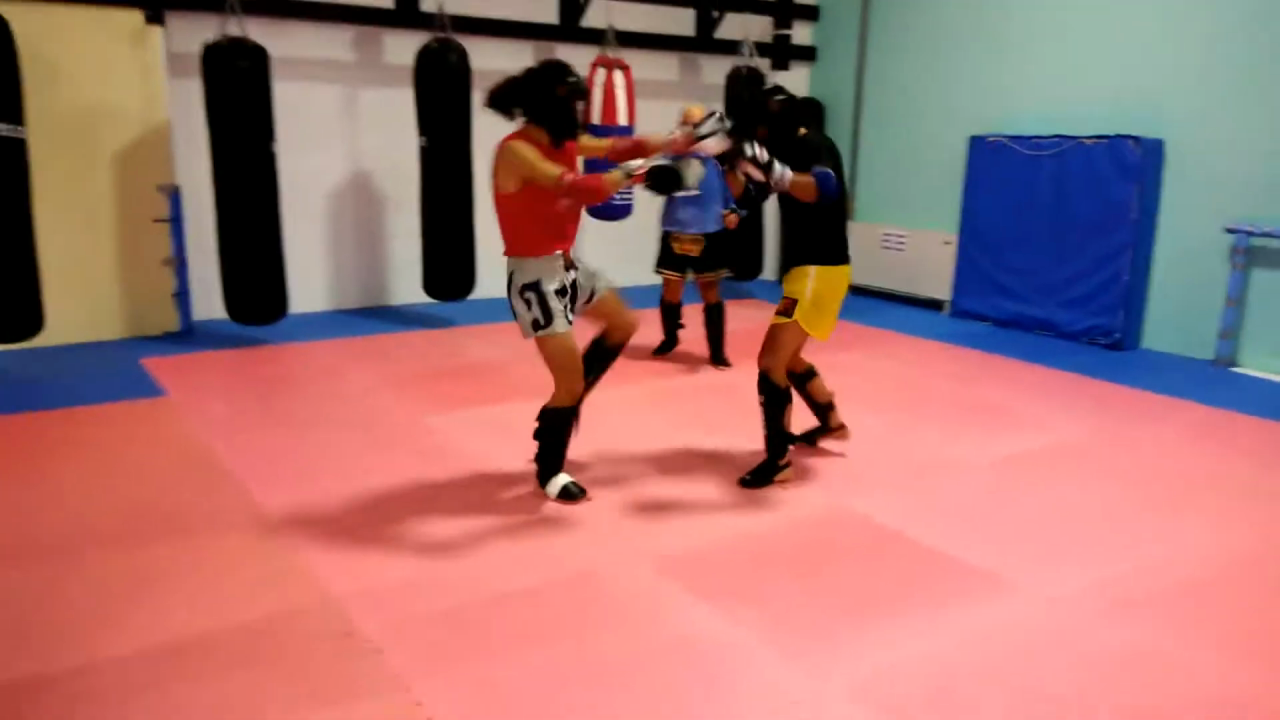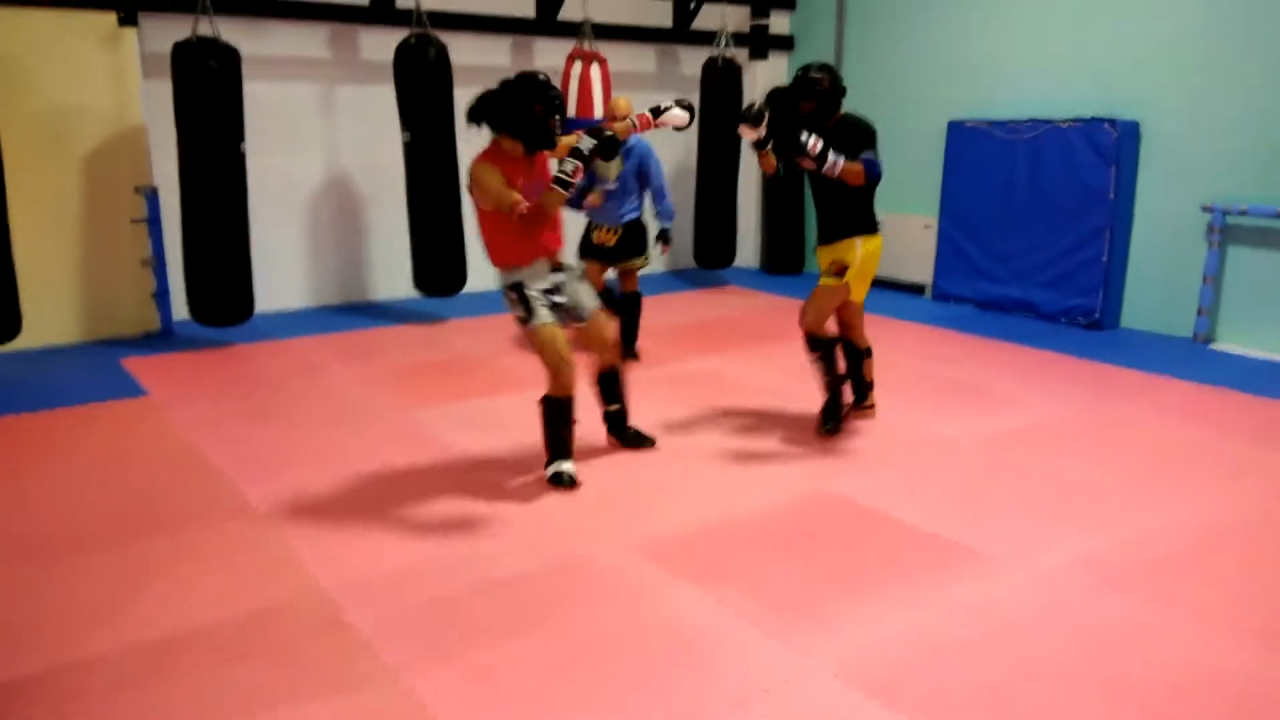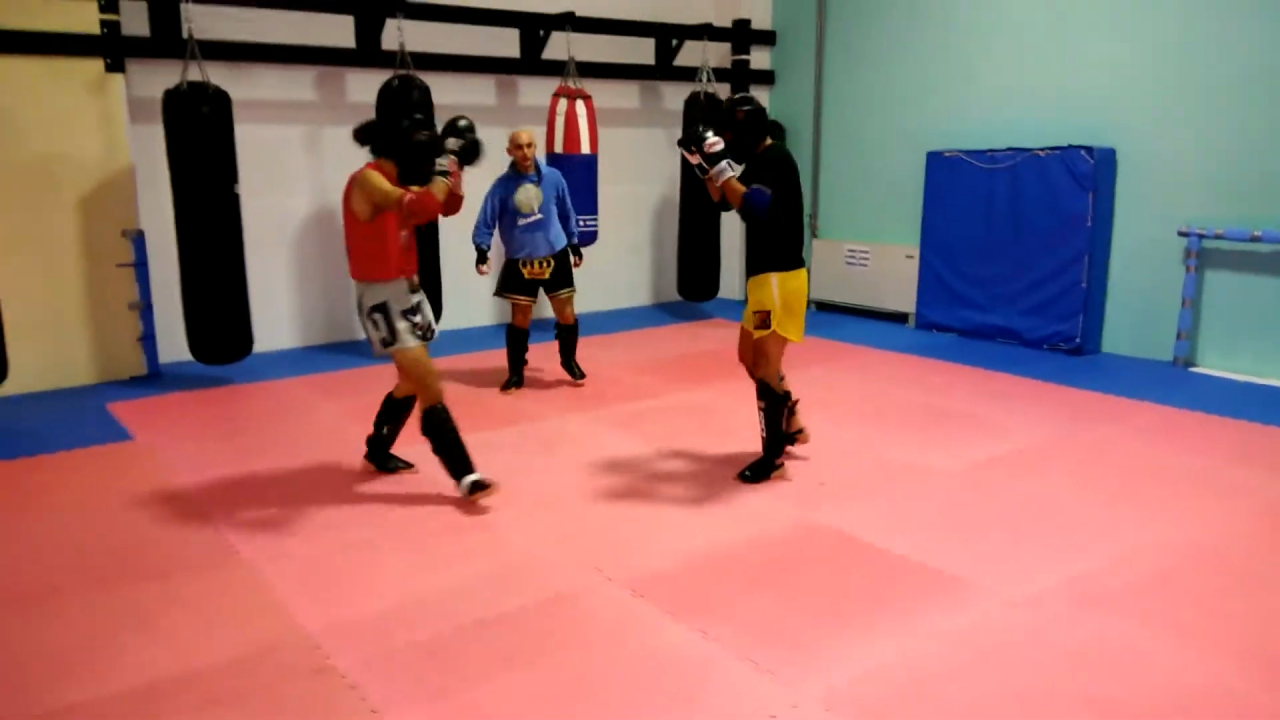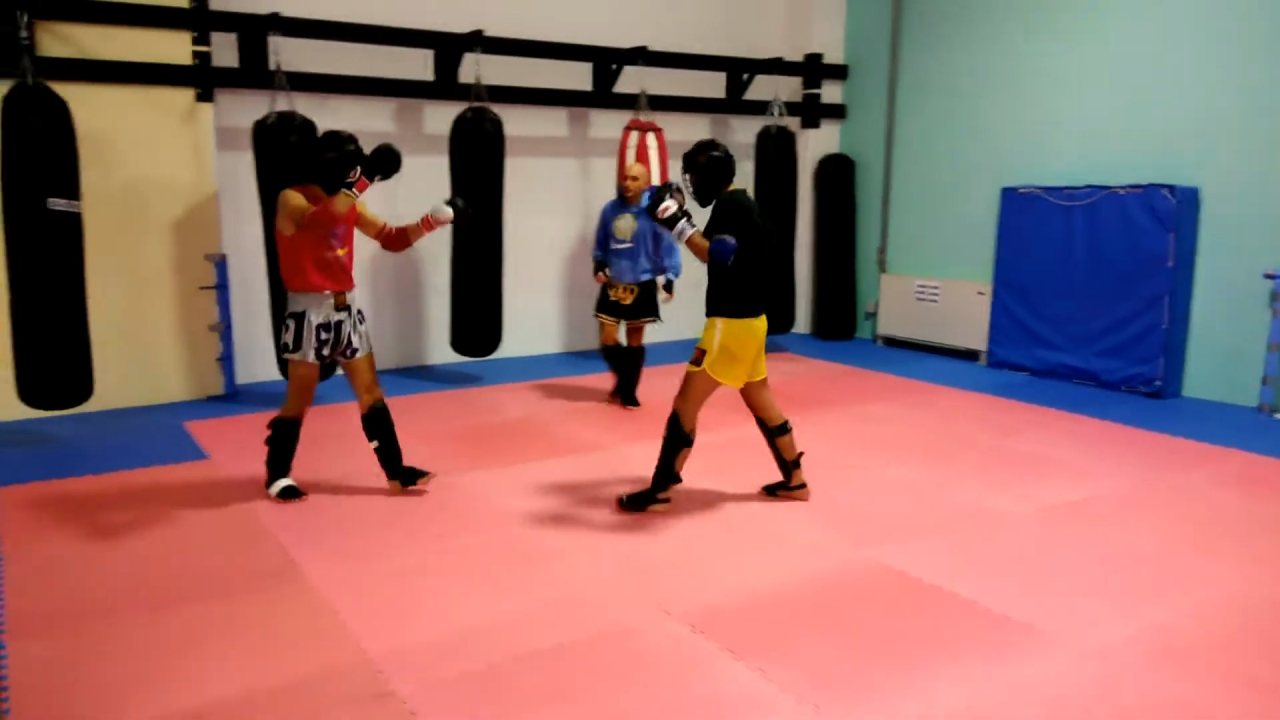
dt=0.7s
person 1, frame 1
left shoulder: (561, 142)
right shoulder: (515, 151)
left elbow: (615, 147)
right elbow: (581, 190)
left wrist: (672, 142)
right wrist: (631, 172)
left hip: (566, 265)
right hip: (536, 277)
left knee: (625, 324)
right knee: (570, 378)
left ankle: (569, 406)
right ankle: (550, 471)
person 1, frame 2
left shoulder: (533, 149)
right shoulder: (488, 170)
left elbow: (590, 139)
right elbow: (532, 220)
right wrist: (572, 166)
left hip: (557, 269)
right hip: (525, 279)
left knee: (609, 346)
right knee: (561, 372)
left ankle: (618, 427)
right ankle: (558, 458)
person 1, frame 3
left shoulder: (396, 181)
right shoulder: (367, 181)
left elbow: (448, 205)
right elbow: (420, 209)
left wrist: (452, 158)
right wrist: (449, 161)
left hip: (407, 292)
right hip: (383, 299)
left knee: (412, 382)
right knee: (429, 386)
left ankle: (378, 451)
right ankle: (463, 474)
person 1, frame 4
left shoulder: (349, 203)
right shoulder: (291, 200)
left elbow: (393, 240)
right elbow: (324, 219)
left wrist: (430, 221)
right wrist: (364, 179)
left hip: (345, 307)
right hip: (308, 309)
left knee: (370, 391)
right knee: (300, 398)
left ankle: (395, 468)
right ankle: (277, 476)
person 2, frame 1
left shoulder: (814, 146)
right shoulder: (790, 151)
left elbow: (823, 190)
left wrist: (771, 171)
right wrist: (730, 158)
left hip: (820, 271)
right hip: (806, 268)
left knee: (770, 361)
right knee: (788, 357)
left ankle: (777, 459)
right ankle: (831, 421)
person 2, frame 2
left shoulder: (857, 130)
right shoulder: (811, 131)
left elbow: (870, 176)
right elbow: (773, 170)
left wrist: (825, 158)
right wrist: (761, 140)
left hip: (857, 242)
right hip: (830, 242)
left knee: (811, 319)
right knee: (849, 326)
left ankle: (834, 400)
right ankle: (863, 399)
person 2, frame 3
left shoulder: (773, 159)
right shoulder: (758, 159)
left elbow: (752, 208)
right elbow: (725, 200)
left wrist: (719, 164)
right wrist: (705, 165)
left hip: (779, 277)
right hip: (766, 275)
left knee: (766, 367)
right knee: (748, 356)
left ankle: (773, 456)
right ankle: (791, 425)
person 2, frame 4
left shoulder: (730, 207)
right shoulder: (739, 204)
left elbow: (720, 257)
right elbow: (714, 252)
left wrist: (679, 224)
right wrist: (681, 217)
left hip: (732, 324)
right hip: (749, 320)
left knee: (684, 406)
right knee: (760, 404)
left ankle: (659, 490)
right ankle: (794, 480)
person 3, frame 1
left shoulder: (717, 155)
right shoulder: (673, 154)
left wrist: (734, 211)
right wrist: (672, 152)
left hip: (709, 238)
right hip: (675, 236)
left knee: (711, 296)
right knee: (670, 295)
left ankle: (717, 352)
right ankle: (670, 338)
person 3, frame 2
left shoulder: (640, 149)
left elbow: (656, 185)
right elbow: (578, 181)
left wrist: (665, 225)
right wrist: (584, 197)
left hip: (628, 225)
right hip: (597, 225)
left knee: (628, 285)
right knee: (592, 282)
left ankle: (628, 344)
right ankle: (619, 313)
person 3, frame 3
left shoulder: (553, 178)
right shoulder: (502, 186)
left elbow: (566, 213)
right elbow: (485, 222)
left wrist: (574, 243)
right wrist: (481, 251)
left hip: (555, 257)
right hip: (519, 262)
left knee: (566, 316)
right knee: (520, 320)
left ankle: (569, 360)
right ankle: (515, 374)
person 3, frame 4
right shoulder: (611, 209)
left elbow: (668, 249)
right elbow: (601, 243)
left wrist: (669, 279)
right wrist: (600, 265)
left hip: (641, 285)
right hip: (613, 285)
left knee: (634, 339)
right knee: (606, 339)
left ankle: (629, 390)
right ankle: (621, 378)
